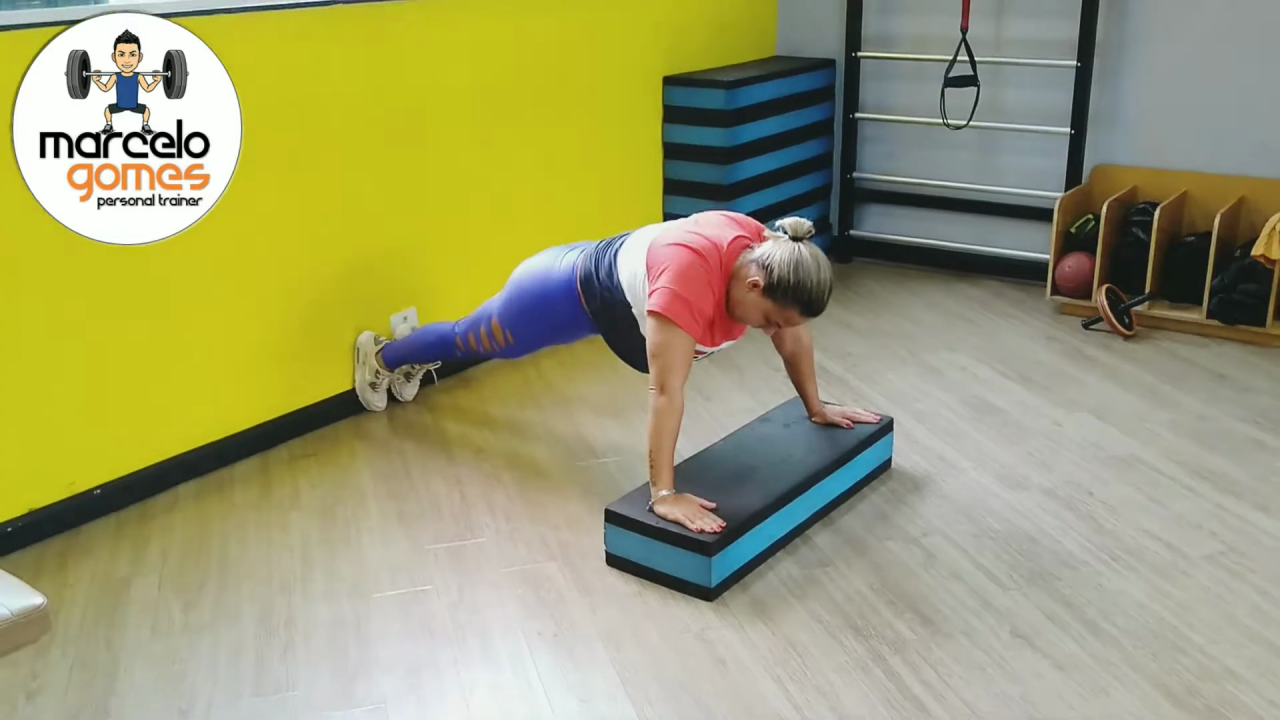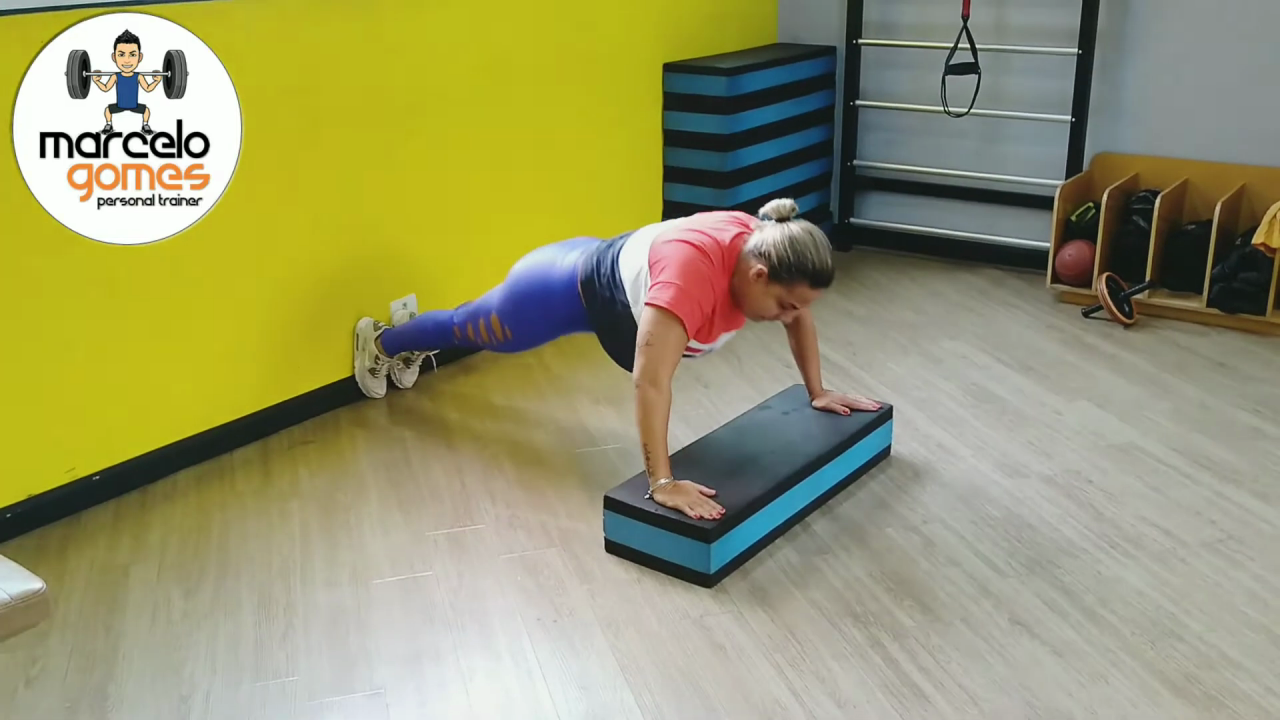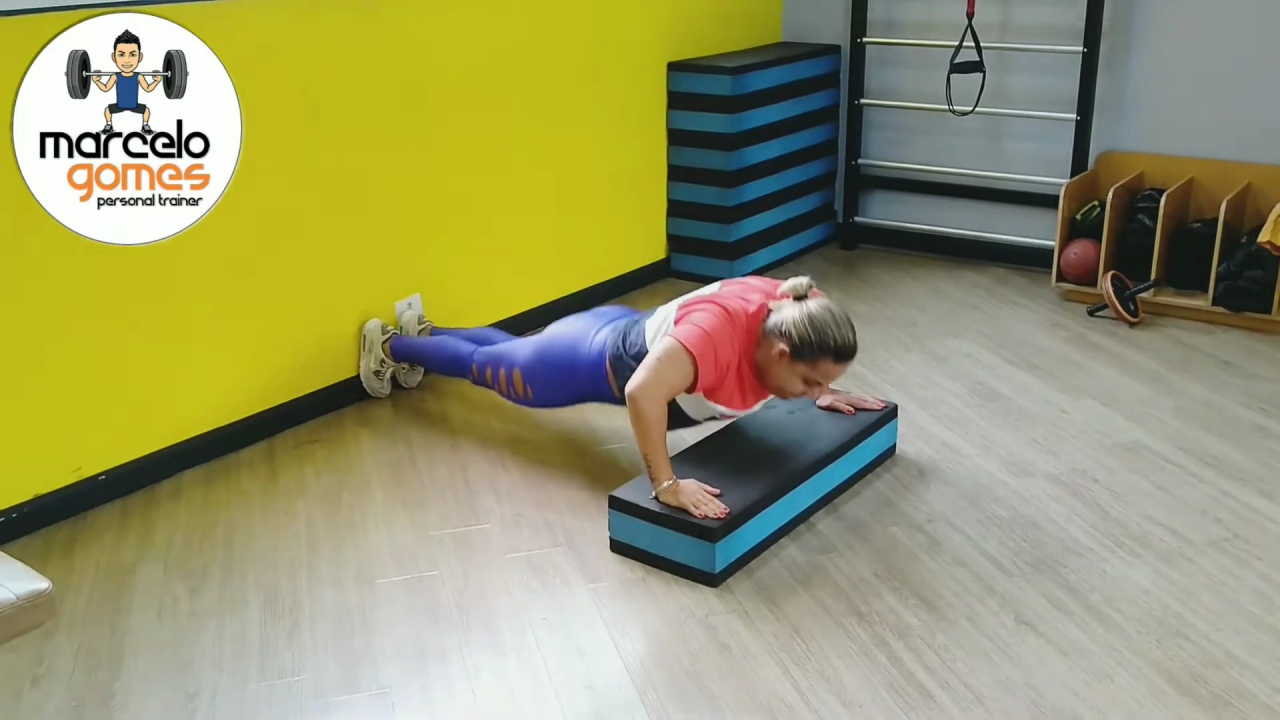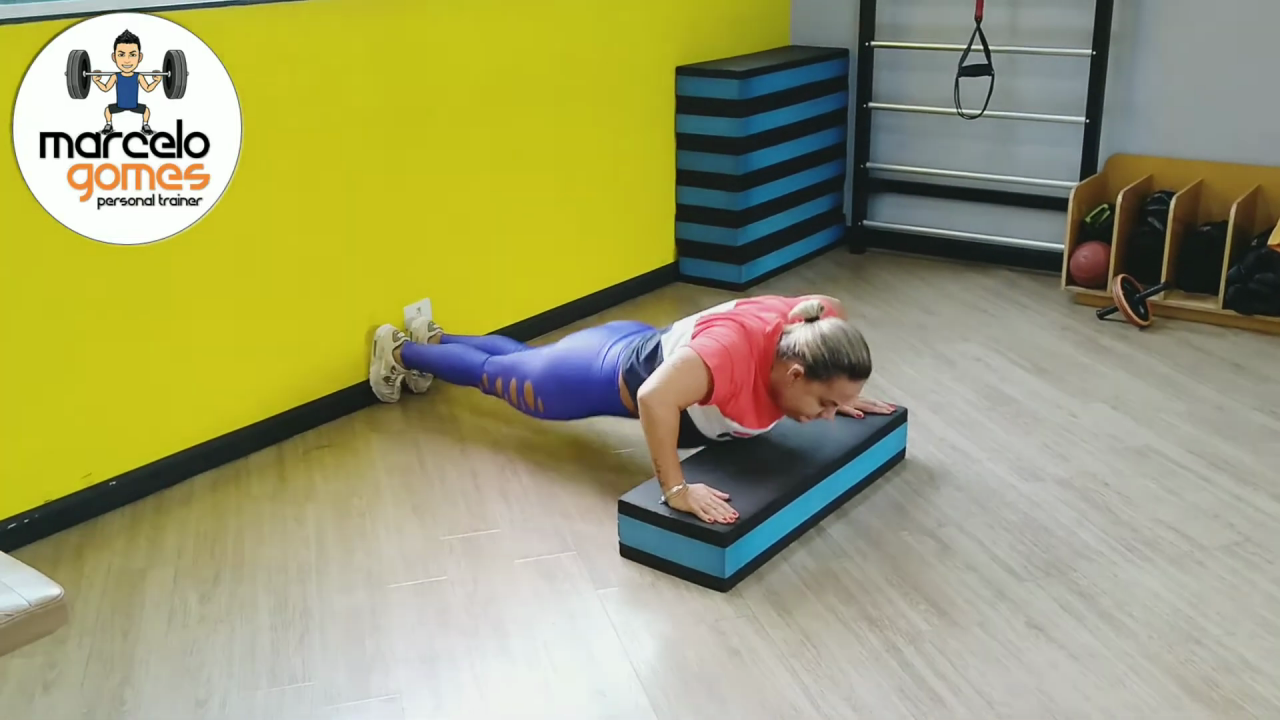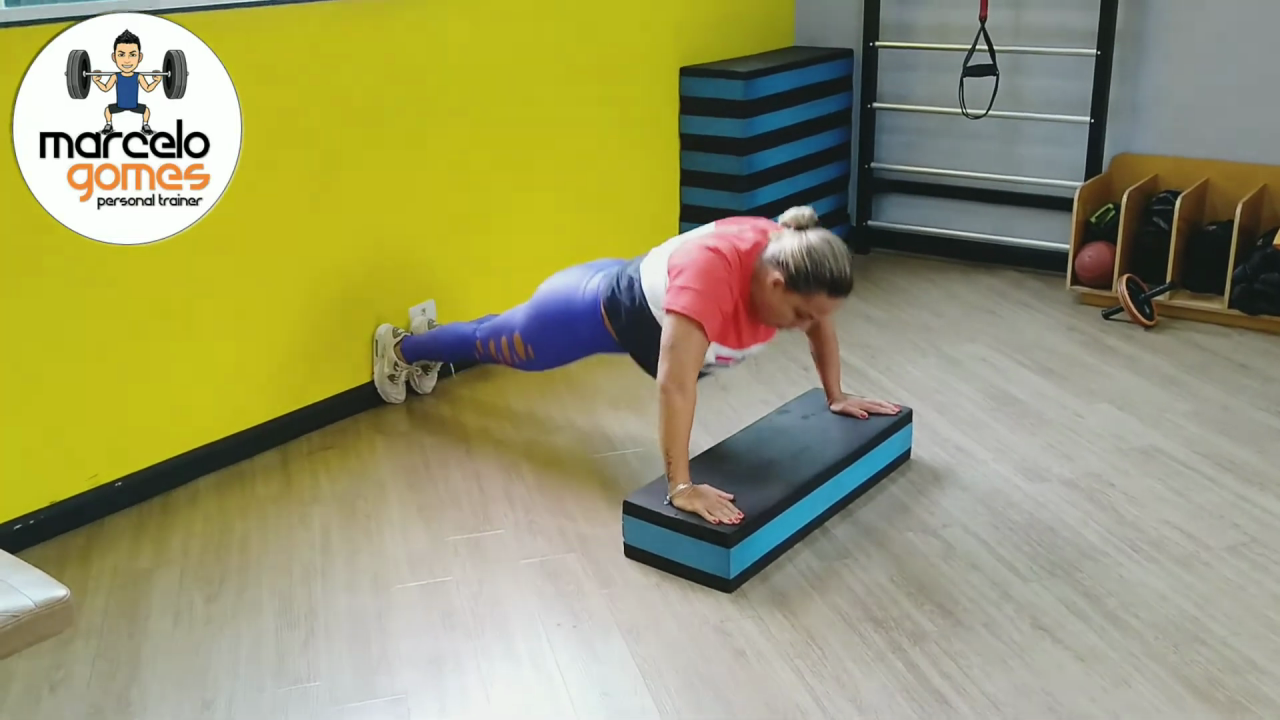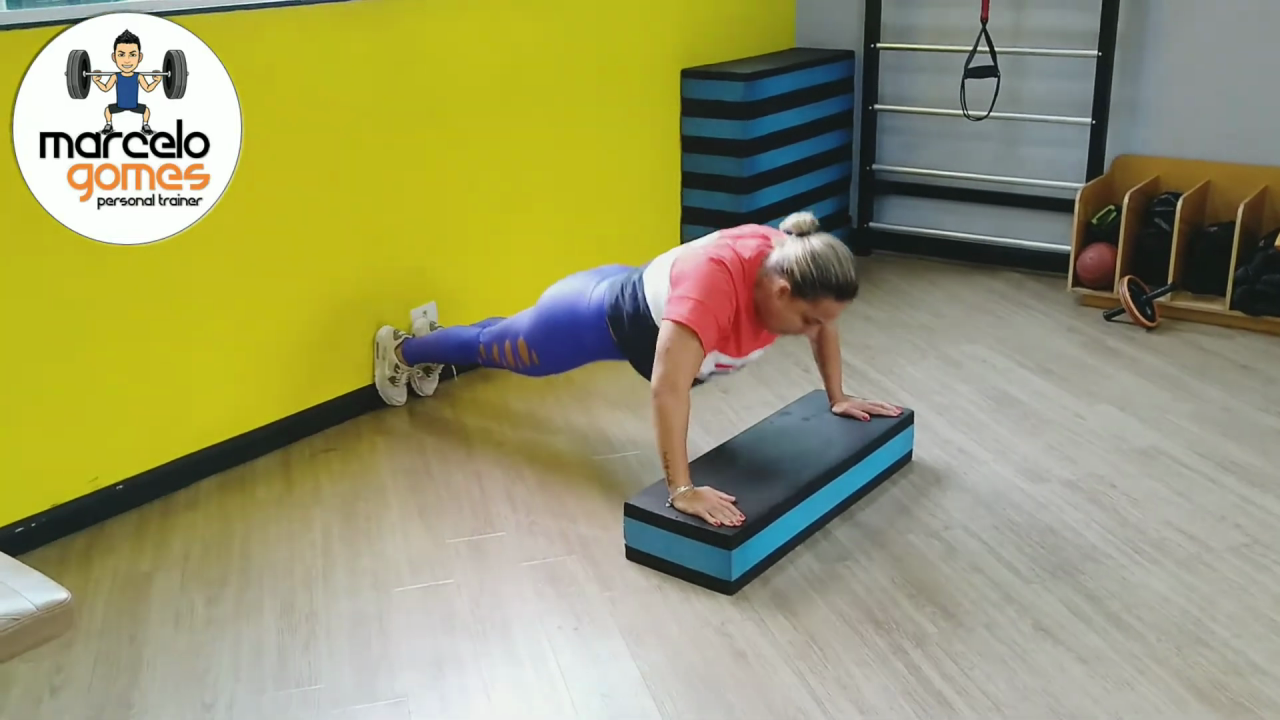
dt=0.5s
person 1, frame 1
left shoulder: (773, 261)
right shoulder: (692, 270)
left elbow: (795, 341)
right elbow: (666, 390)
left wrist: (816, 407)
right wrist: (663, 494)
left hip: (604, 290)
right hip: (567, 289)
left knee: (474, 342)
right knee: (469, 341)
left ankle: (412, 360)
right ankle: (382, 355)
person 1, frame 2
left shoulder: (771, 250)
right shoulder: (694, 268)
left elbow: (801, 319)
right elbow: (650, 380)
left wrist: (817, 391)
right wrist: (663, 483)
left hip: (609, 279)
right hip: (566, 289)
left knee: (476, 329)
right knee: (466, 329)
left ankle: (408, 342)
right ankle: (382, 340)
person 1, frame 3
left shoulder: (792, 313)
right shoulder: (721, 329)
right elbow: (642, 393)
left wrist: (828, 394)
right wrist: (668, 486)
left hip: (630, 332)
right hip: (595, 362)
left knee: (506, 346)
right knee: (485, 367)
left ankle: (424, 328)
right ankle: (390, 345)
person 1, frame 4
left shoulder: (805, 331)
right shoulder: (737, 350)
left elbow: (835, 311)
right elbow: (653, 398)
left wrist: (844, 400)
right wrist: (677, 490)
left hip: (641, 349)
right hip: (610, 377)
left knee: (519, 354)
right knee: (492, 374)
left ankle: (434, 337)
right ankle: (400, 352)
person 1, frame 5
left shoulder: (790, 259)
right shoulder: (713, 272)
left elbow: (824, 326)
right elbow: (675, 385)
left wrist: (837, 396)
right wrist: (682, 488)
left hip: (633, 299)
right hip: (593, 308)
left knee: (499, 338)
right knee: (489, 345)
left ankle: (428, 332)
right ankle: (402, 347)
person 1, frame 6
left shoulder: (794, 264)
right shoulder: (714, 281)
left elbow: (825, 327)
right elbow: (668, 388)
left wrist: (837, 397)
right wrist: (682, 490)
left hip: (634, 306)
right hip: (593, 319)
left knee: (506, 337)
right knee: (490, 347)
left ankle: (435, 333)
right ankle: (403, 350)
